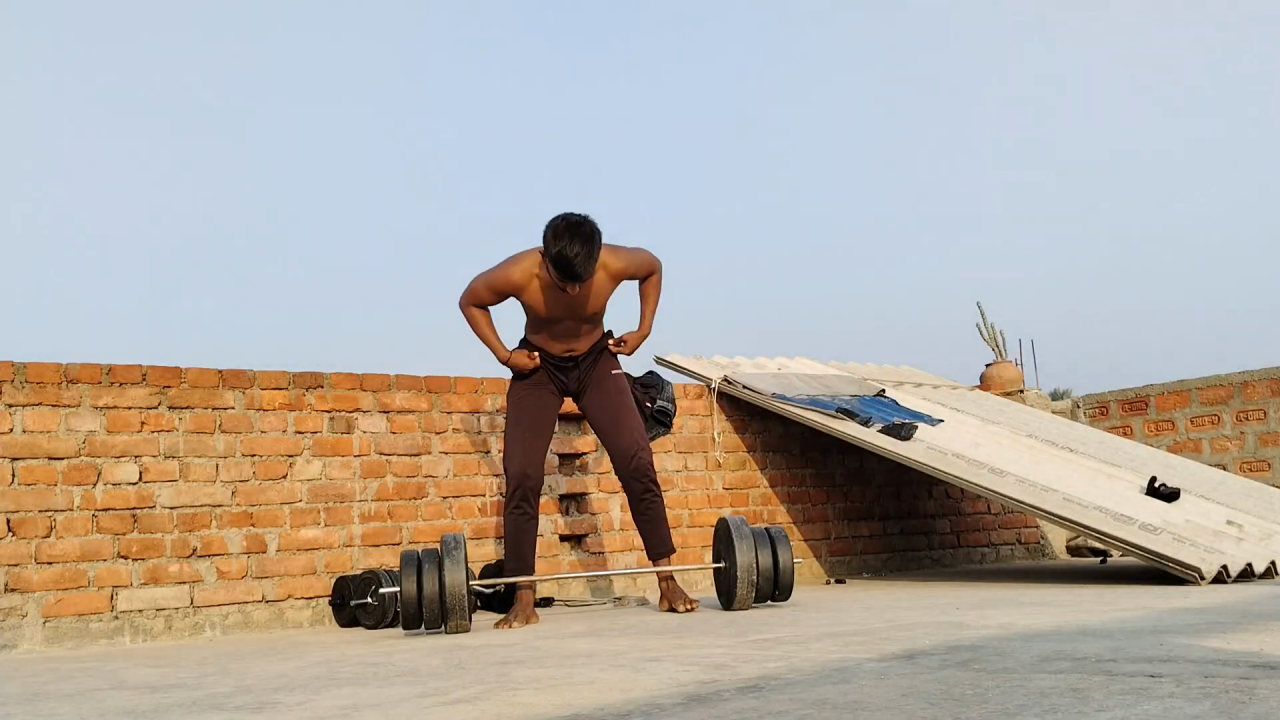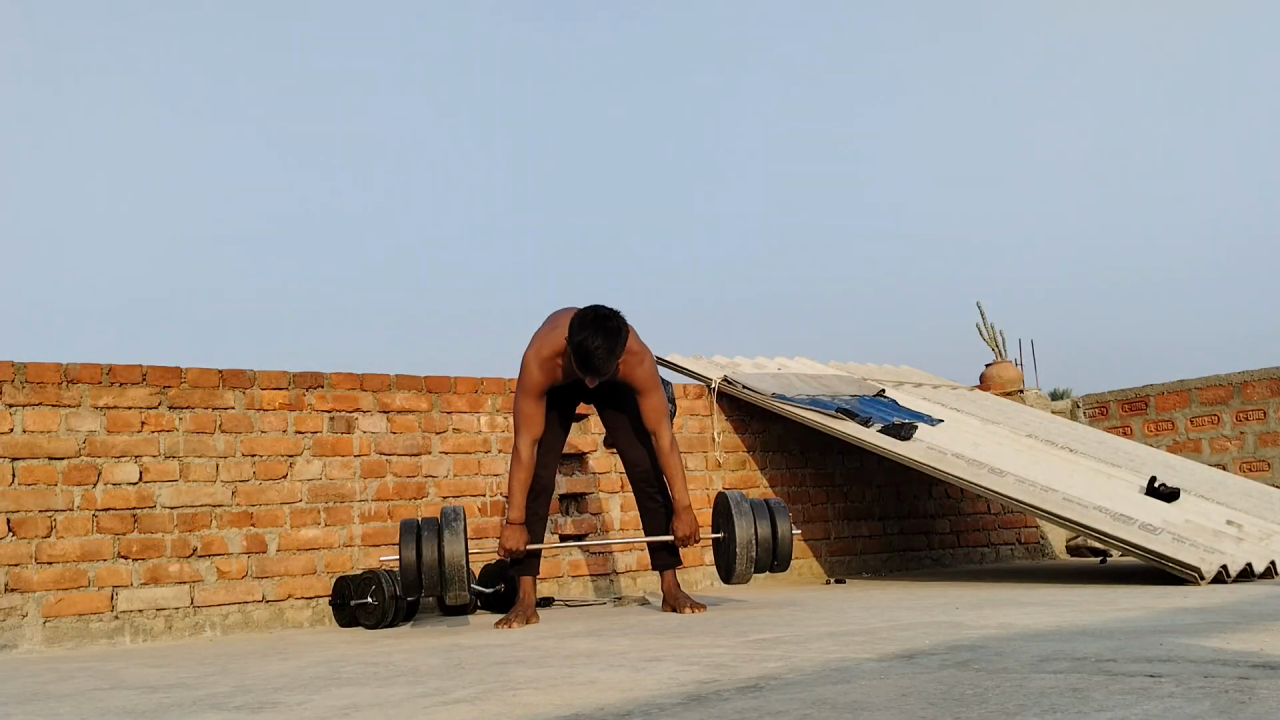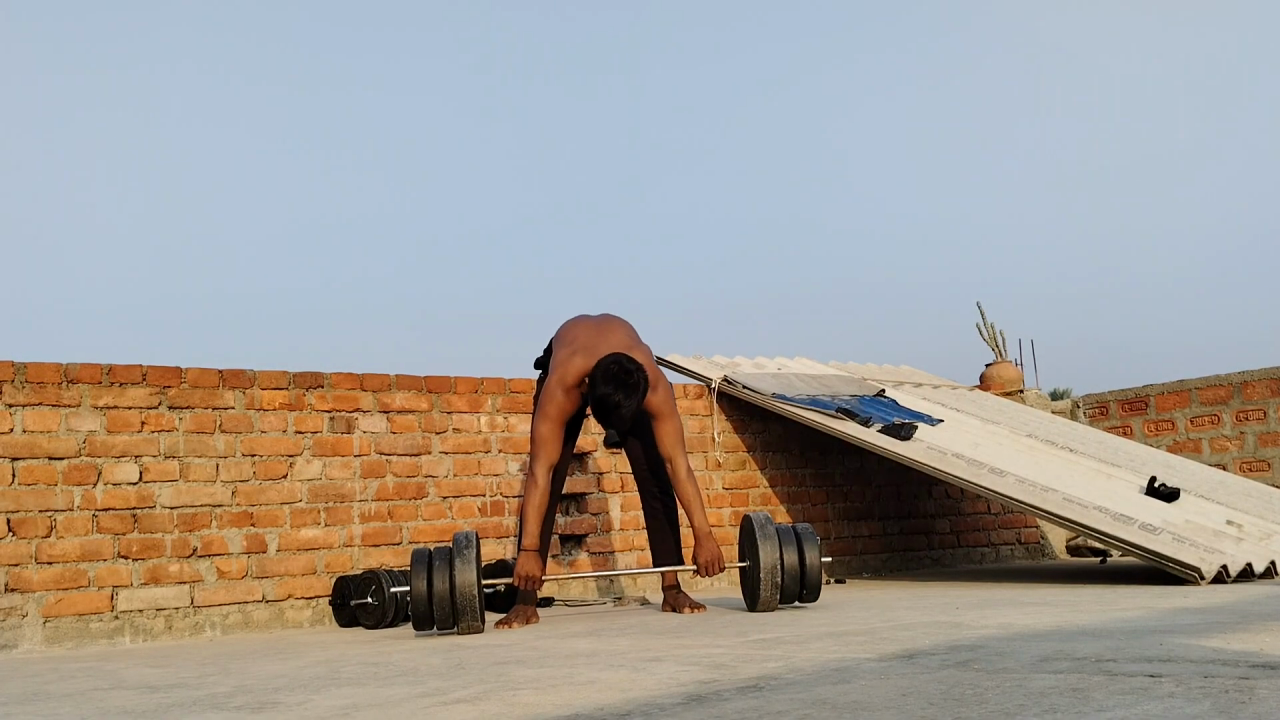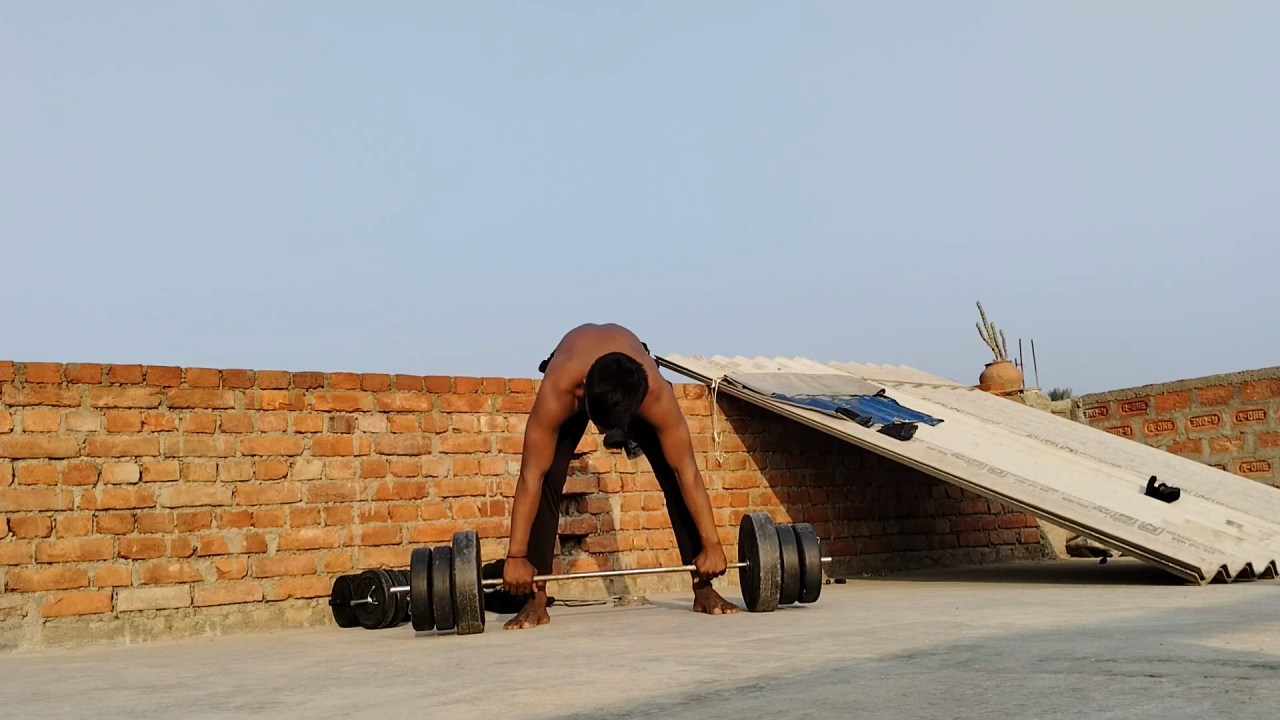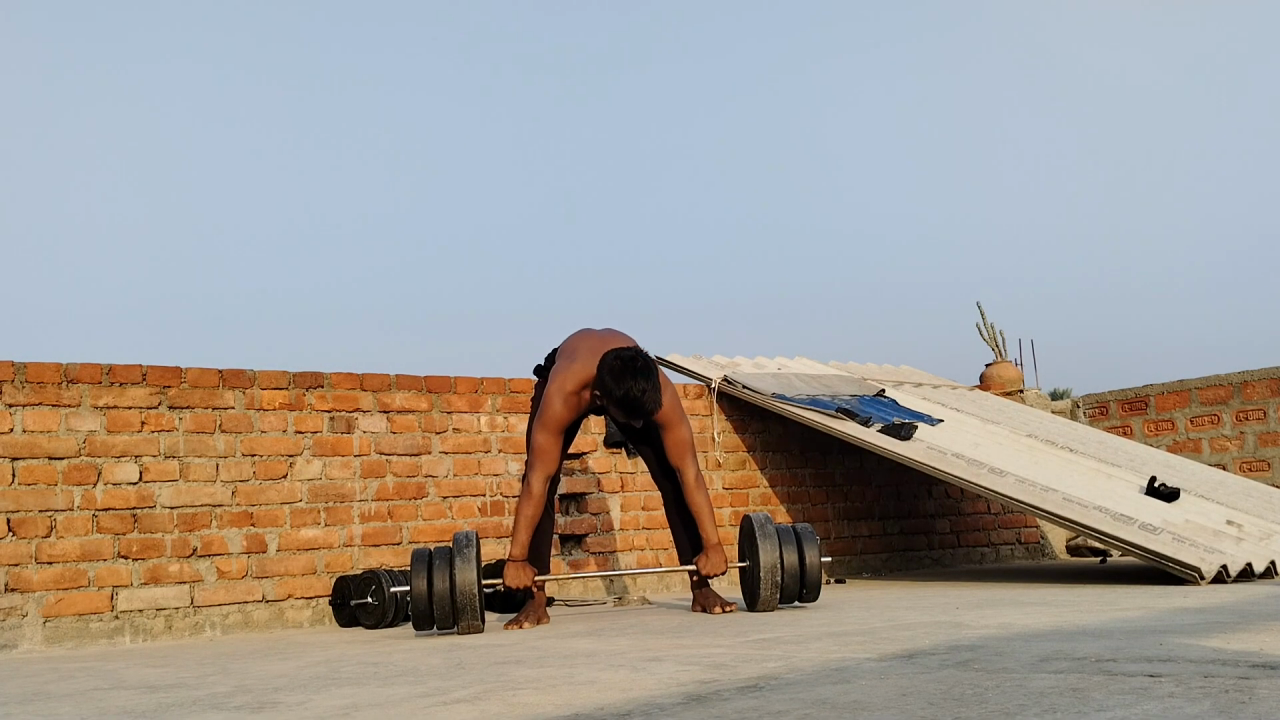
dt=1s
person 1, frame 1
left shoulder: (614, 264)
right shoulder: (516, 274)
left elbow: (653, 266)
right elbow: (470, 301)
left wrist: (642, 331)
right wrist: (506, 354)
left hip: (598, 362)
right hip: (537, 367)
left knee: (637, 461)
right knee: (521, 475)
left ankle: (667, 585)
right ankle: (523, 599)
person 1, frame 2
left shoulder: (638, 359)
right shoulder: (540, 359)
left elbow: (662, 435)
right elbow: (526, 444)
left wrist: (683, 508)
right wrist: (515, 521)
left hip: (616, 384)
right hip: (557, 385)
left knee: (646, 470)
right knee: (539, 478)
left ankle: (671, 588)
right ankle: (525, 599)
person 1, frame 3
left shoulder: (654, 385)
right shoulder: (562, 386)
left elbow: (677, 463)
right elbow: (541, 471)
left wrist: (704, 536)
right wrist: (528, 550)
left hip: (630, 374)
right hip: (567, 366)
left knee: (654, 474)
right knee: (551, 474)
left ankle: (671, 586)
right ankle: (527, 598)
person 1, frame 4
left shoulder: (656, 393)
right shoulder: (558, 392)
left elbow: (686, 471)
right elbow: (532, 476)
left wrist: (712, 545)
right wrist: (516, 556)
left hip: (633, 380)
right hip: (573, 376)
left knee: (673, 476)
right knee: (548, 480)
left ankle: (702, 588)
right ankle: (536, 598)
person 1, frame 5
left shoulder: (659, 390)
right shoulder: (563, 393)
left elbow: (688, 471)
right elbow: (537, 480)
left wrist: (712, 545)
right wrist: (517, 558)
left hip: (633, 386)
right hip: (571, 384)
left knee: (671, 475)
right knee: (543, 477)
left ankle: (700, 589)
right ankle: (536, 599)
